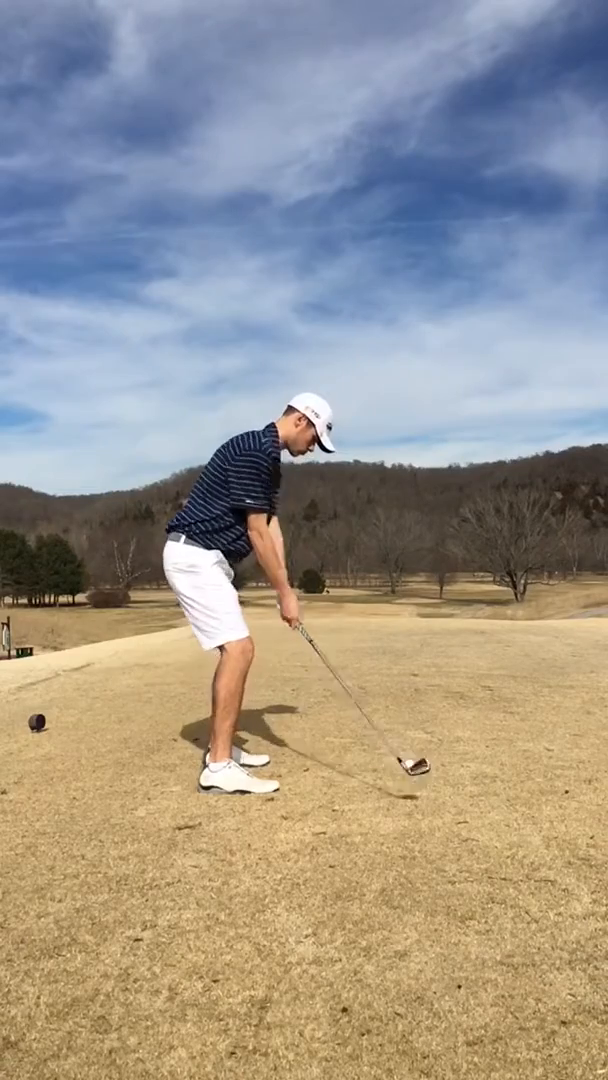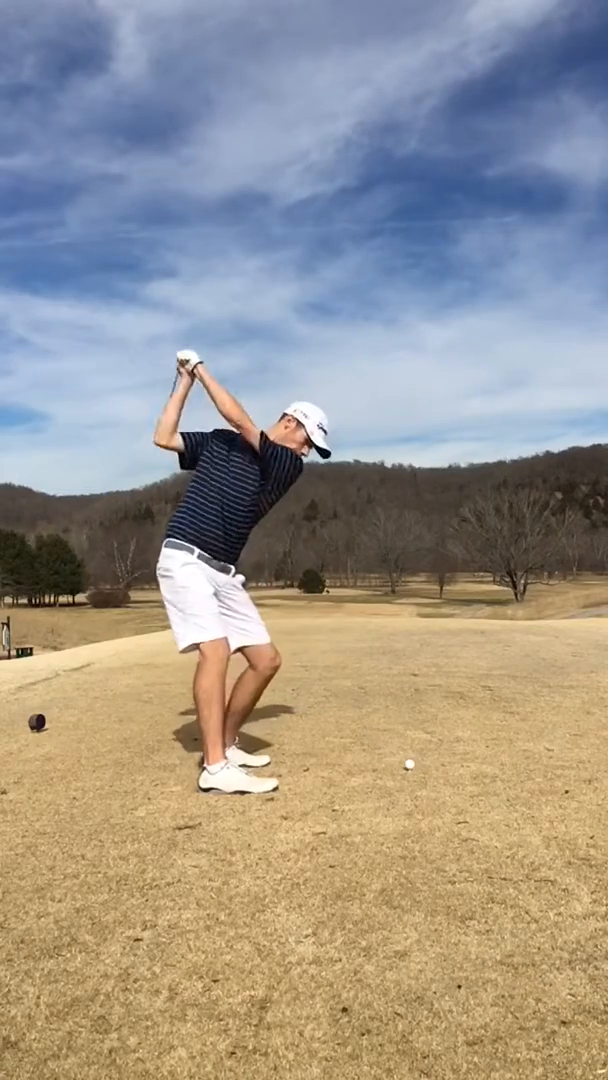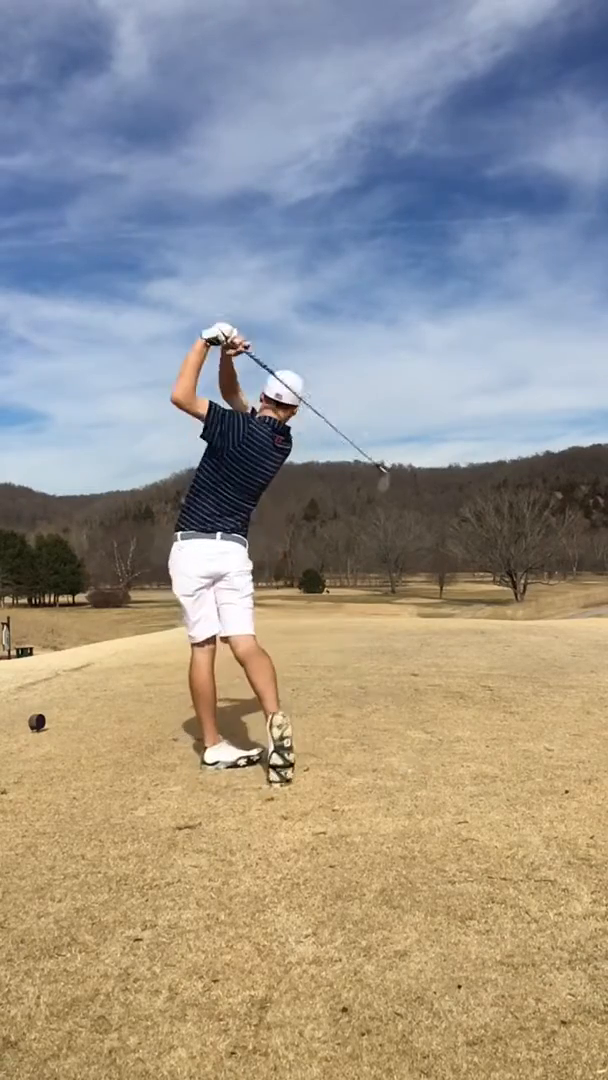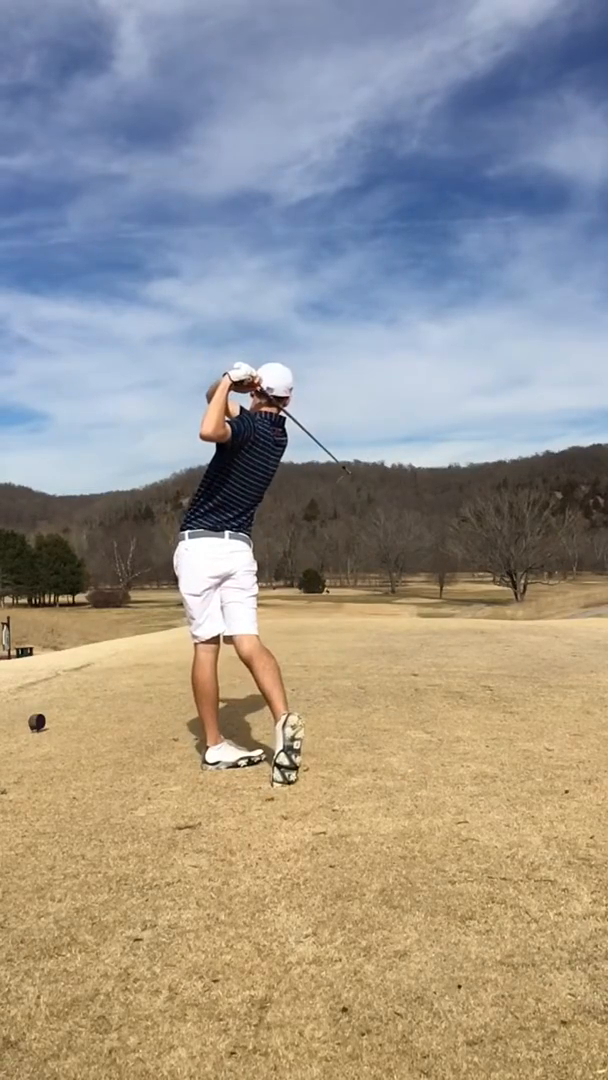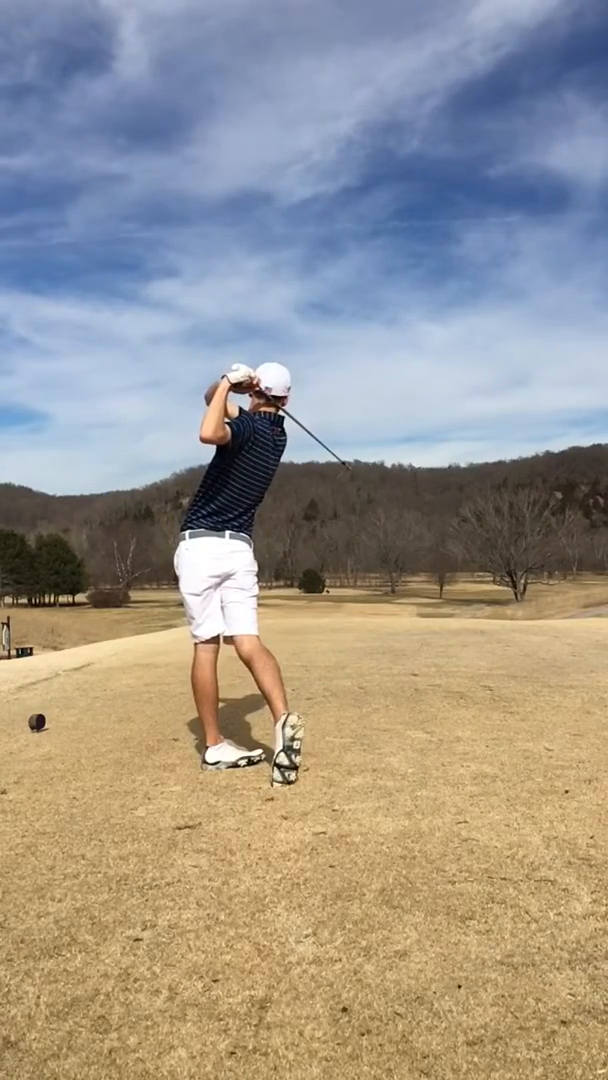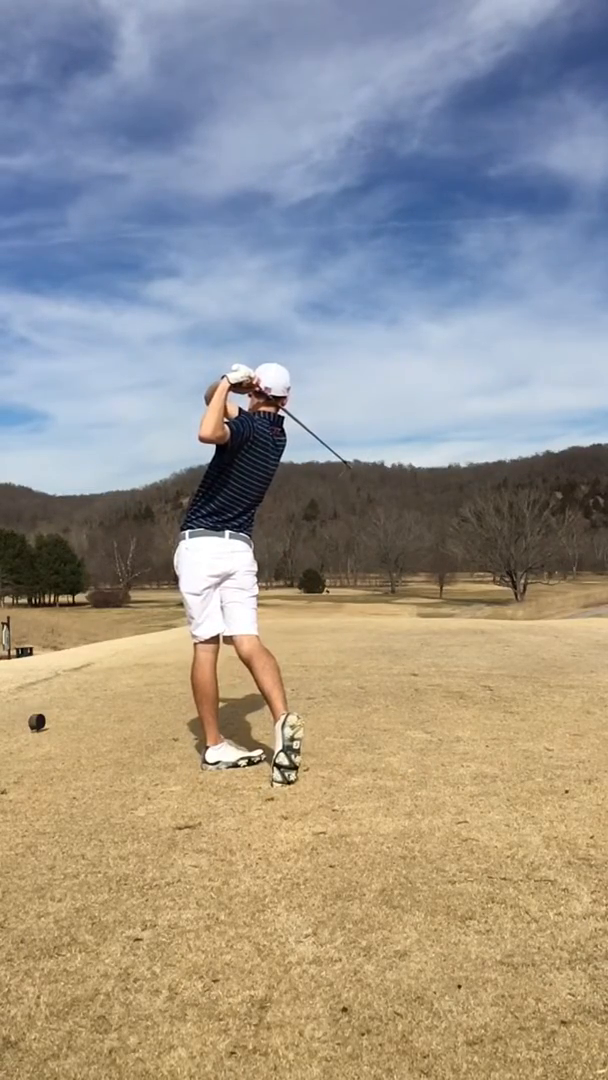
dt=0.7s
person 1, frame 1
left shoulder: (270, 461)
right shoulder: (251, 448)
left elbow: (271, 530)
right elbow: (256, 531)
left wrist: (286, 590)
right wrist: (284, 594)
left hip: (211, 560)
right hip: (194, 556)
left knee: (238, 649)
right knee: (236, 649)
left ankle: (221, 747)
right ankle: (219, 767)
person 1, frame 2
left shoulder: (287, 466)
right shoulder: (216, 442)
left elbow: (239, 420)
right elbow: (162, 437)
left wrist: (200, 369)
right wrist: (186, 379)
left hip: (223, 572)
right hip: (184, 561)
left knee: (266, 660)
right knee: (214, 650)
left ankle: (226, 744)
right ankle: (216, 767)
person 1, frame 3
left shoulder: (238, 428)
right shoulder: (282, 444)
left elbow: (181, 397)
right elbow: (232, 393)
left wrist: (208, 342)
right wrist: (227, 354)
left hip: (192, 548)
right hip: (232, 550)
left knee: (202, 645)
right knee: (245, 644)
left ankle: (213, 745)
right ankle: (275, 721)
person 1, frame 4
left shoulder: (250, 425)
right shoulder: (279, 433)
left elbow: (209, 431)
right elbow: (216, 398)
left wrist: (230, 380)
right wrist: (229, 384)
left hip: (200, 547)
right hip: (238, 548)
left knee: (206, 645)
right knee: (249, 643)
left ankle: (214, 746)
right ankle: (284, 720)
person 1, frame 5
left shoulder: (248, 425)
right shoulder: (277, 433)
left elbow: (209, 434)
right elbow: (213, 399)
left wrist: (228, 382)
right wrist: (225, 387)
left hip: (201, 546)
right hip: (239, 548)
left knee: (206, 645)
right knee: (248, 643)
left ankle: (214, 746)
right ankle: (284, 719)
person 1, frame 6
left shoulder: (248, 425)
right shoulder: (277, 433)
left elbow: (208, 433)
right elbow: (213, 398)
left wrist: (229, 382)
right wrist: (227, 386)
left hip: (201, 546)
right hip: (239, 548)
left knee: (206, 645)
right knee: (248, 642)
left ankle: (214, 746)
right ankle: (283, 719)
